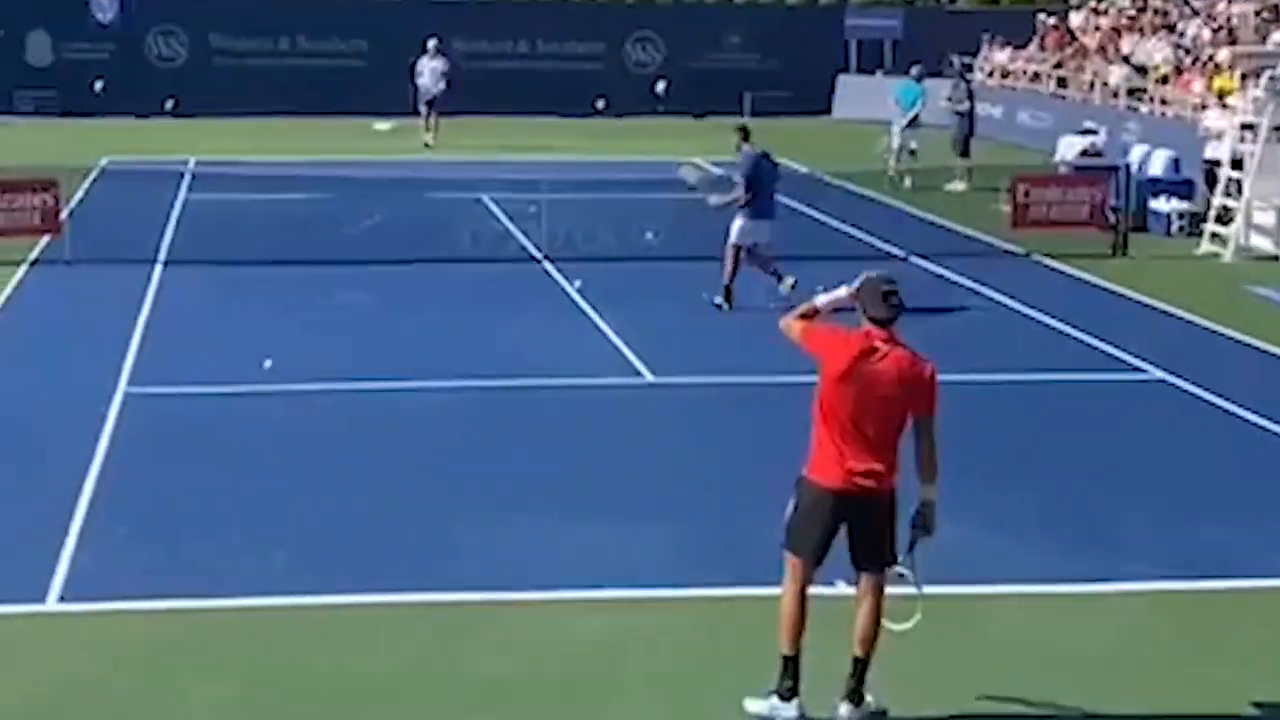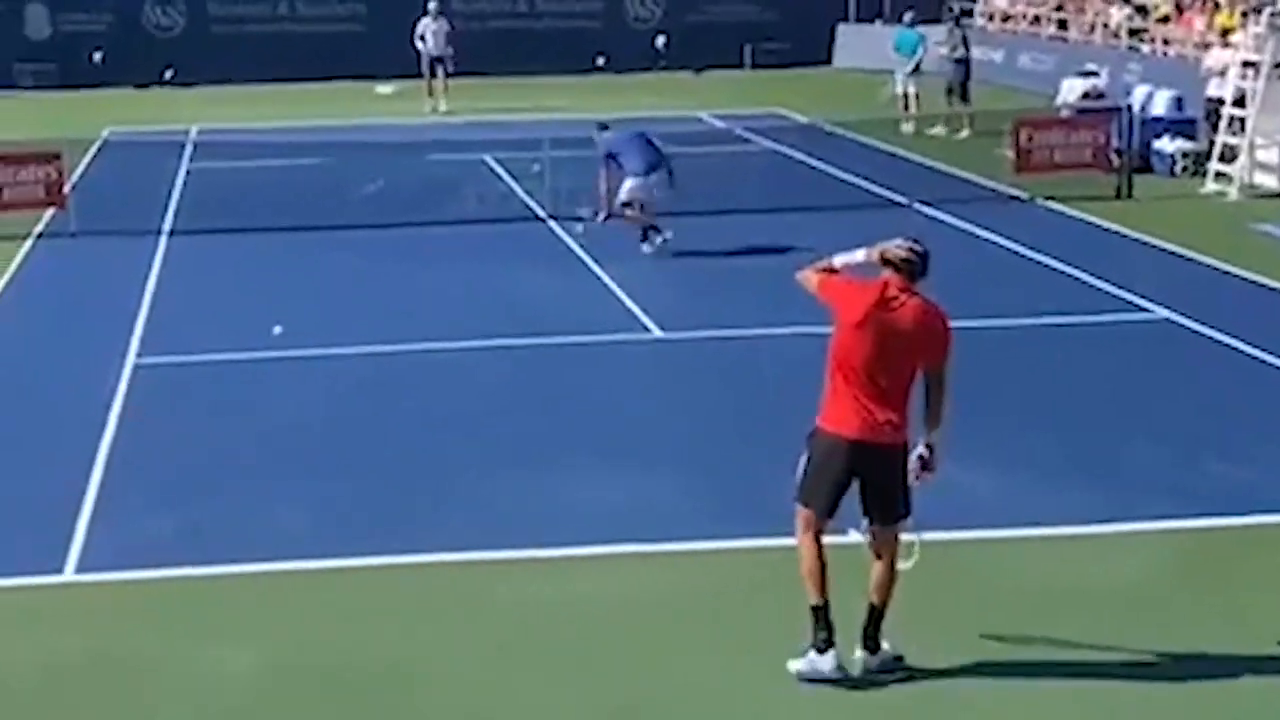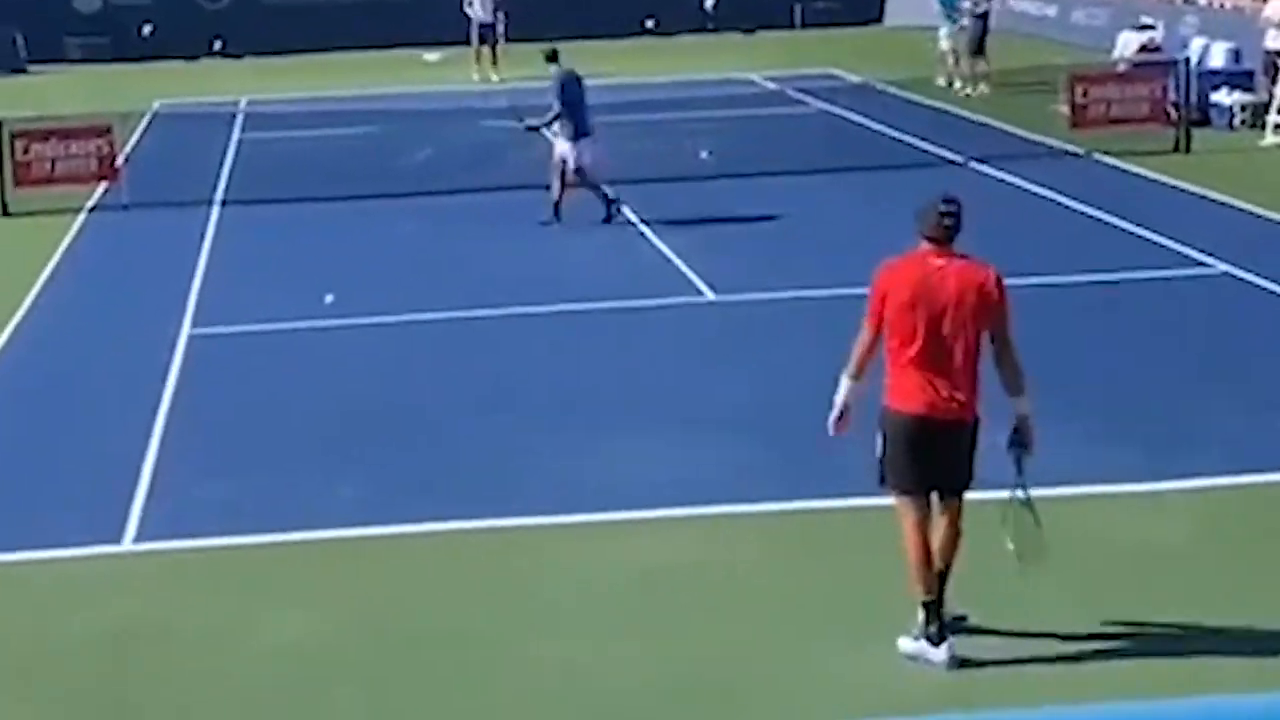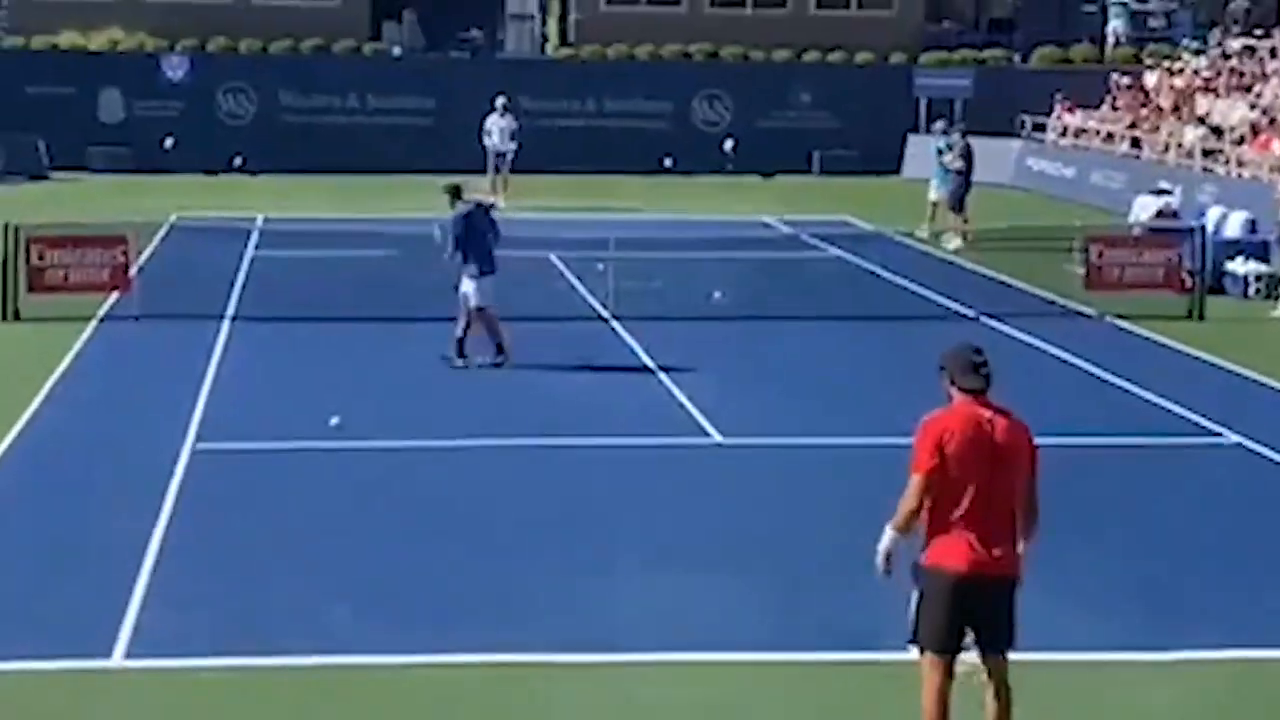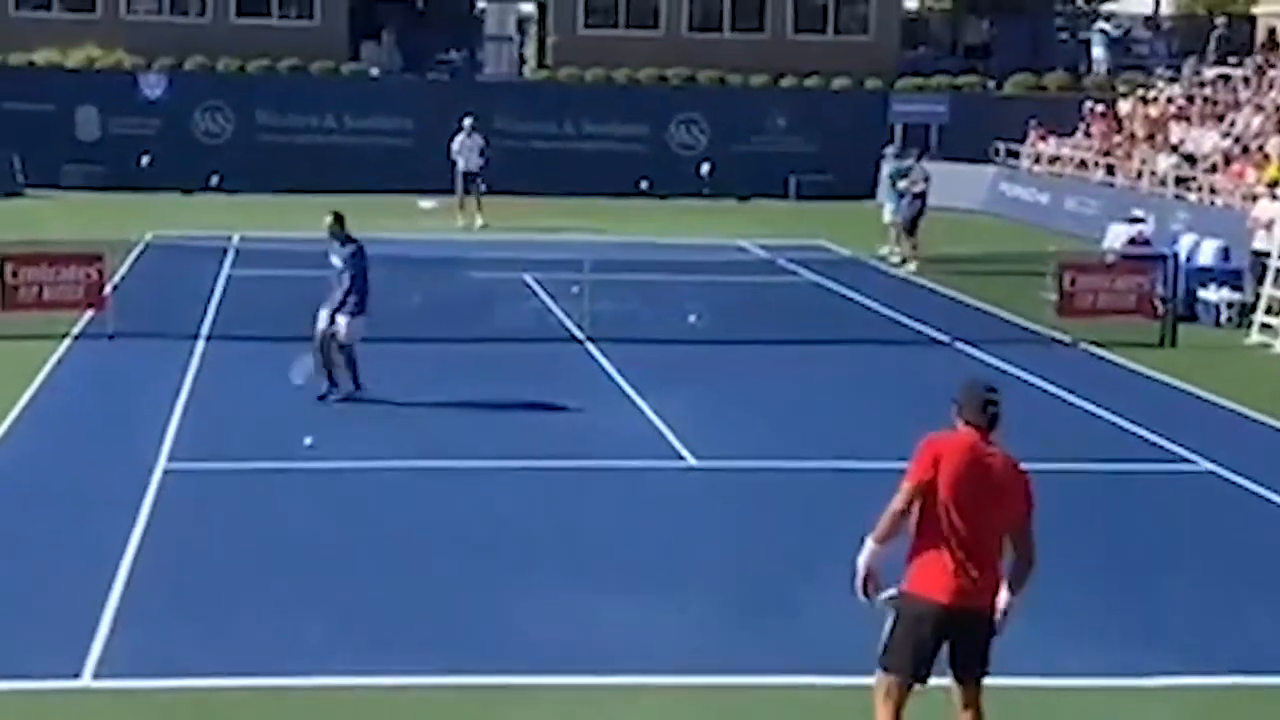
dt=0.7s
person 1, frame 1
left shoulder: (838, 345)
right shoulder: (917, 370)
left elbow: (789, 322)
right elbow: (925, 443)
left wrist: (840, 295)
right wrist: (928, 501)
left hip: (823, 485)
right hip: (876, 493)
left knee: (795, 582)
right knee: (871, 591)
person 1, frame 2
left shoulder: (856, 295)
right shoulder: (932, 319)
left elbow: (806, 274)
right elbow: (935, 390)
left wrist: (865, 255)
right wrist: (929, 442)
left hip: (836, 434)
right hip: (889, 442)
left knee: (808, 529)
right knee: (885, 543)
left ankle: (823, 646)
right ankle: (871, 646)
person 1, frame 3
left shoulder: (891, 275)
right shoulder: (984, 279)
left elbow: (865, 346)
right elbow: (1004, 354)
left wrist: (843, 397)
right wrist: (1022, 414)
left hip: (905, 412)
right hip: (958, 415)
left knee: (914, 518)
right knee: (950, 510)
left ankle: (933, 634)
right ankle: (936, 608)
person 1, frame 4
left shoulder: (939, 425)
right shoulder: (1018, 431)
left elbow: (915, 501)
right elbow: (1028, 511)
left wrist: (888, 541)
left hip: (945, 567)
right hip: (999, 571)
left knee: (937, 675)
right knee: (997, 672)
person 1, frame 5
left shoulder: (937, 449)
right shoulder: (1014, 475)
left elbow: (899, 511)
right elbow: (1024, 557)
left wrist: (867, 556)
right wrist: (1006, 598)
left hip: (927, 595)
right hip: (980, 603)
